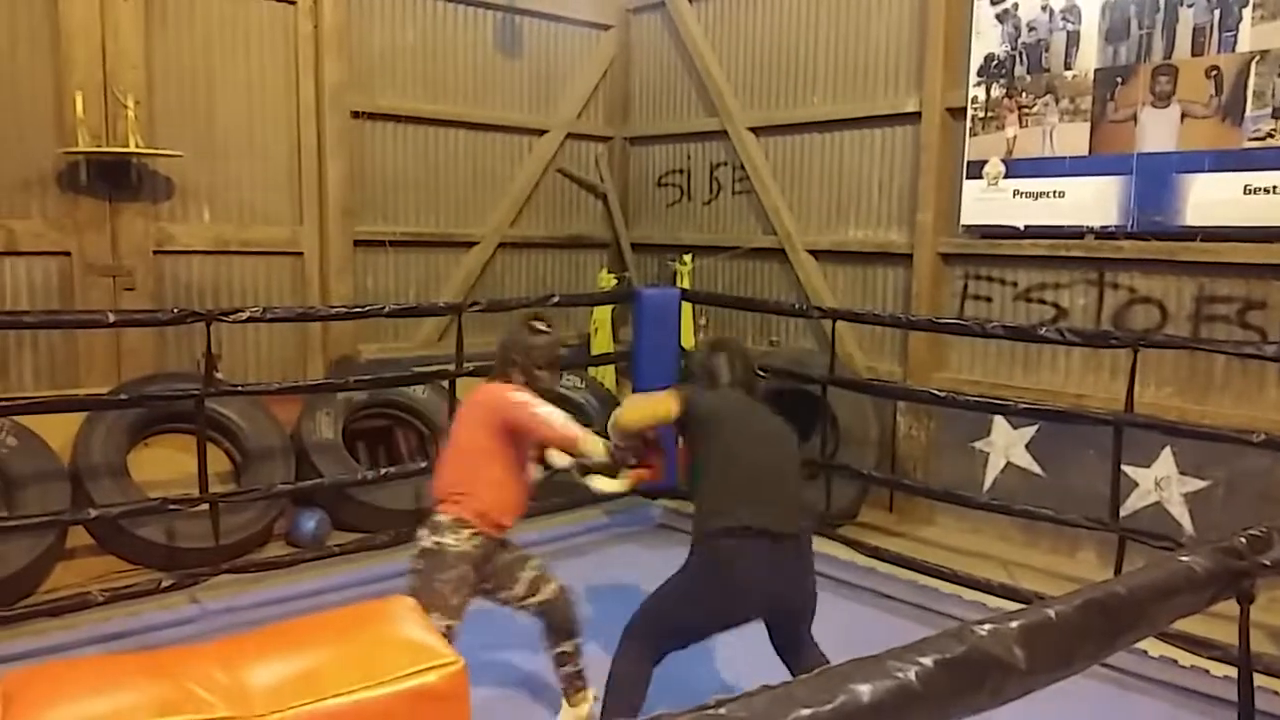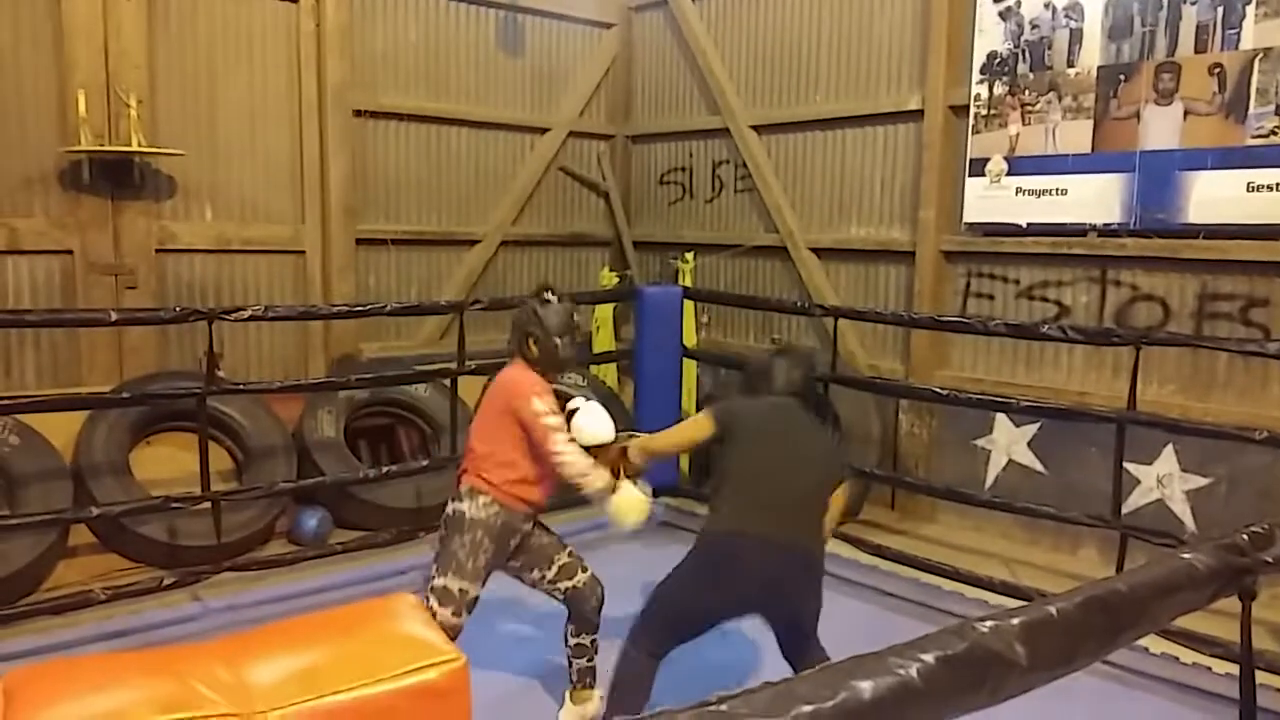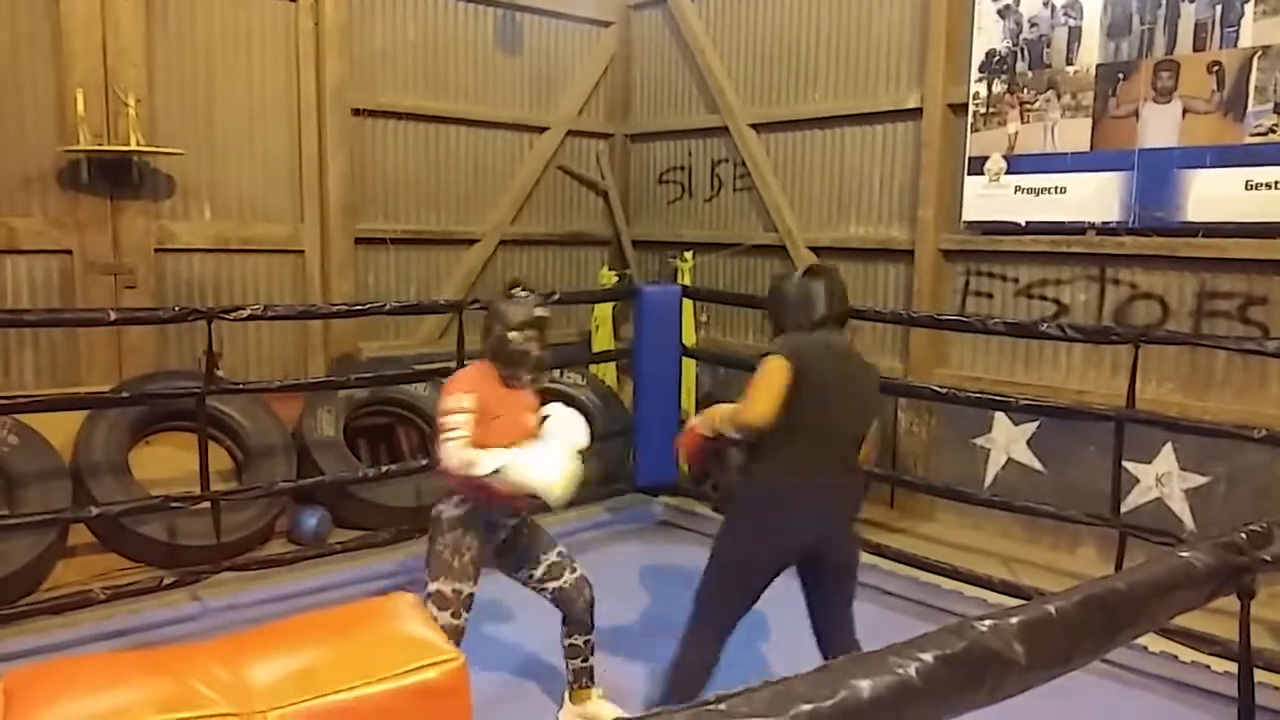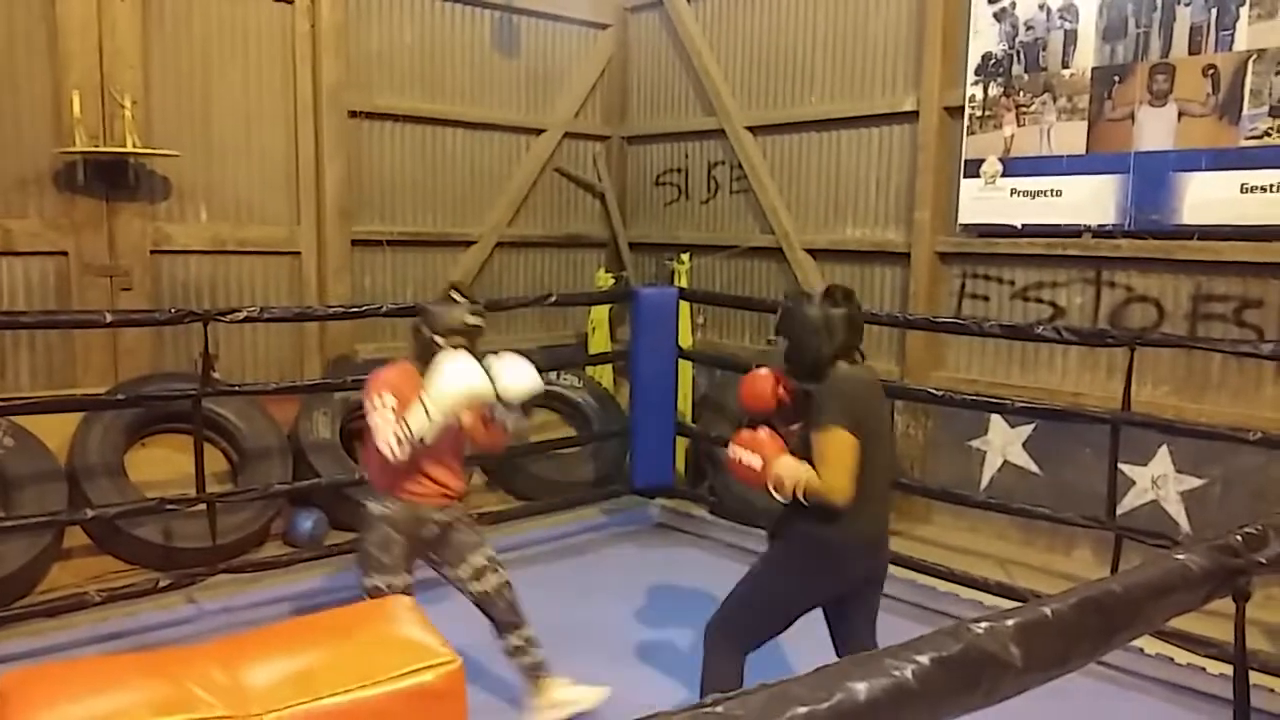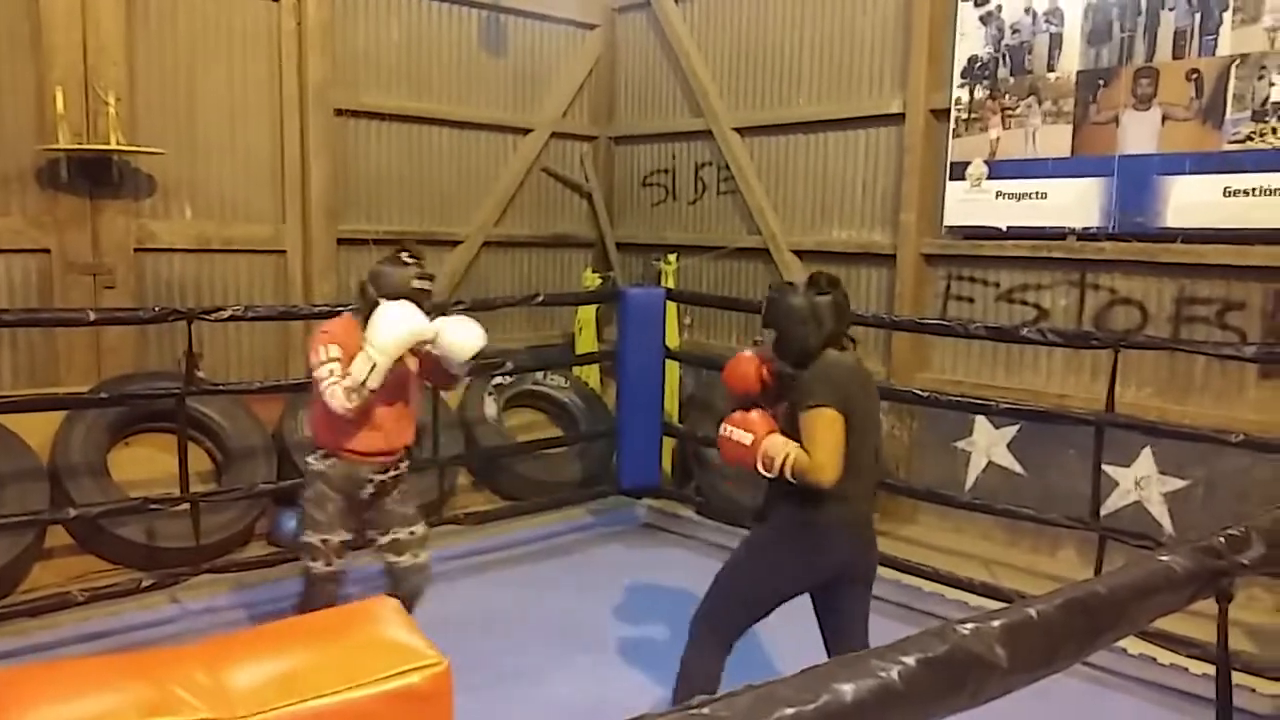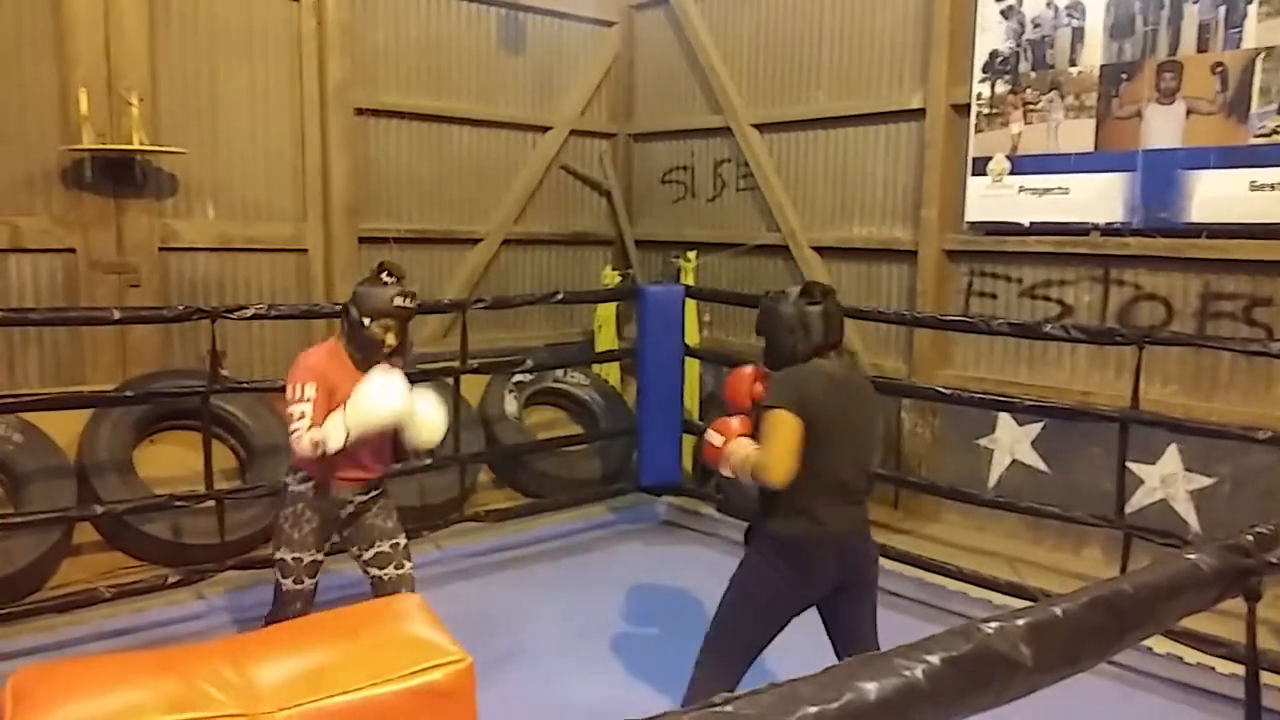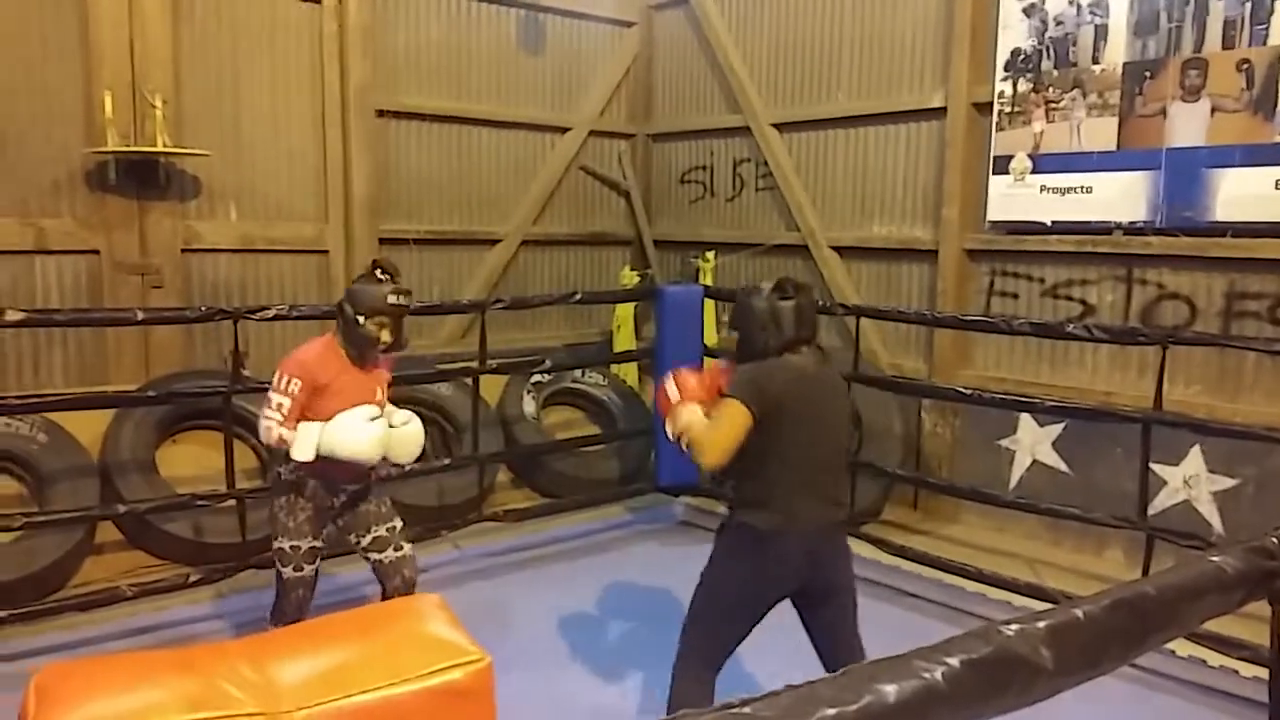
dt=0.2s
person 1, frame 1
left shoulder: (699, 403)
right shoulder: (779, 428)
left elbow: (628, 420)
left wrist: (618, 429)
left hip: (728, 559)
right hip: (793, 563)
left knee: (638, 644)
right knee: (800, 651)
person 1, frame 2
left shoulder: (739, 411)
right shoulder: (831, 449)
left elbow: (658, 446)
right elbow: (823, 527)
left wrist: (630, 449)
left hip: (728, 557)
right hip: (799, 569)
left knee: (645, 644)
right knee: (807, 655)
person 1, frame 3
left shoulder: (791, 350)
right shoulder: (866, 375)
left elbow: (754, 415)
left wrist: (711, 420)
left hip: (770, 506)
right hip: (834, 516)
left knee: (708, 627)
right knee: (838, 639)
person 1, frame 4
left shoulder: (833, 398)
right shoulder: (864, 385)
left elbow: (836, 490)
left wrist: (782, 469)
left hip: (817, 547)
right hip: (867, 549)
left knee: (725, 637)
right knee: (860, 657)
person 1, frame 5
left shoulder: (820, 380)
right shoulder: (852, 372)
left elbow: (822, 470)
left wrist: (767, 447)
right wrist: (775, 393)
left hip: (801, 533)
right hip: (854, 537)
left knee: (710, 629)
right knee: (850, 656)
person 1, frame 6
left shoulder: (791, 385)
right shoulder: (859, 385)
left elbow: (777, 473)
left wrist: (739, 453)
left hip: (791, 551)
right hip: (853, 548)
left knee: (719, 663)
person 1, frame 7
left shoulder: (756, 379)
right shoulder: (833, 382)
left elbow: (710, 455)
left wrist: (687, 414)
left hip: (759, 545)
right hip: (826, 544)
left knee: (696, 662)
right knee: (851, 668)
person 2, frame 1
left shoulder: (501, 404)
right shoulder: (504, 399)
right elbow: (559, 429)
left wrist: (547, 456)
right wrist: (607, 452)
left hip: (489, 544)
right hip: (451, 545)
left knee: (558, 605)
person 2, frame 2
left shoulder: (528, 385)
right shoulder: (524, 385)
right elbow: (563, 457)
left wrist: (574, 421)
right wrist: (614, 489)
left hip: (521, 523)
right hip: (480, 517)
left knee: (588, 594)
right knee: (441, 626)
person 2, frame 3
left shoulder: (523, 388)
right shoulder: (467, 383)
right elbow: (453, 457)
right wrist: (497, 464)
left hip: (513, 520)
right hip: (465, 517)
left knee: (577, 594)
right knee: (442, 631)
person 2, frame 4
left shoulder: (466, 385)
right shoulder: (388, 381)
left elbow: (493, 437)
right elbow: (392, 450)
left wrist: (508, 401)
right wrist: (437, 405)
left hip: (446, 516)
right hip: (393, 518)
left knee: (500, 598)
person 2, frame 5
left shoulder: (409, 339)
right shoulder: (331, 335)
left elbow: (449, 378)
right elbow: (340, 401)
left wrist: (455, 351)
right wrist: (380, 353)
left hip: (389, 475)
right hip: (334, 474)
left knee: (411, 576)
right knee: (321, 585)
person 2, frame 6
left shoulder: (386, 363)
right shoulder: (314, 365)
right elbow: (303, 444)
left wrist: (415, 419)
right wrist: (355, 421)
left hip: (368, 496)
right hip: (313, 496)
left knee: (399, 592)
right knee: (292, 609)
person 2, frame 7
left shoulder: (380, 360)
right shoulder: (307, 361)
right elbow: (271, 430)
left wrist: (393, 423)
right wrist: (326, 439)
left hip: (359, 487)
right hip: (304, 488)
left knee: (402, 577)
right knee: (294, 599)
